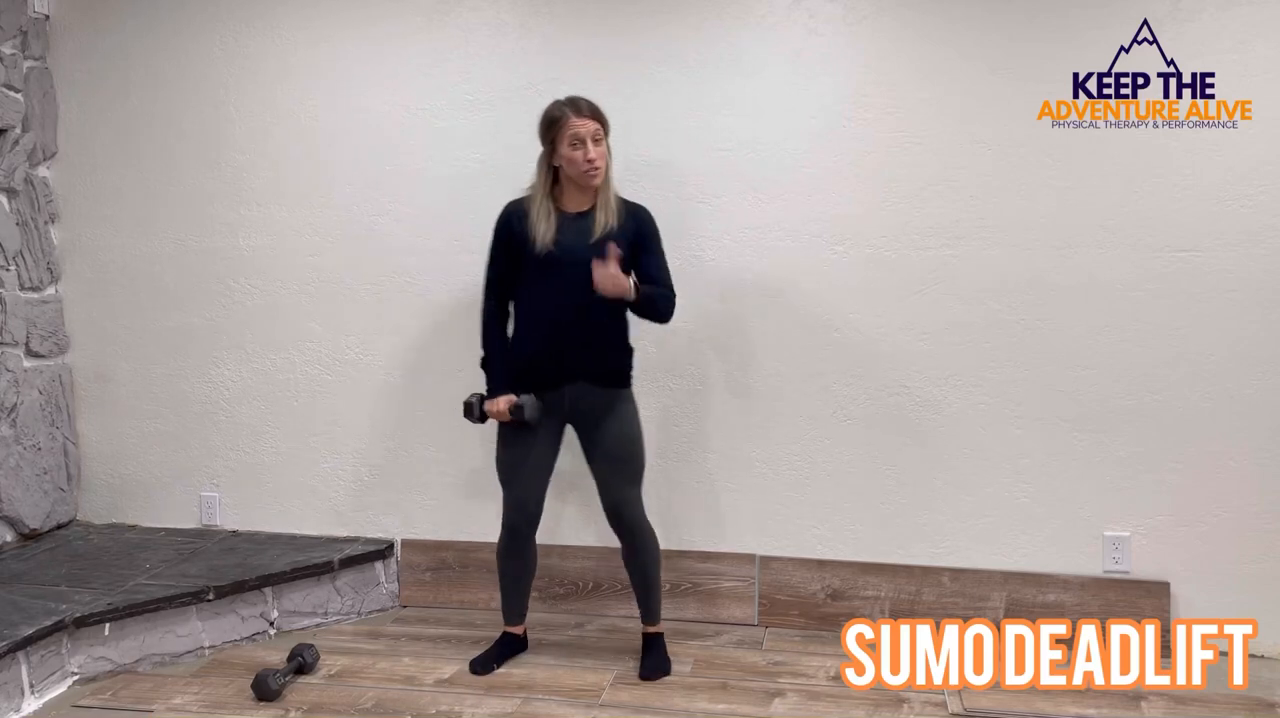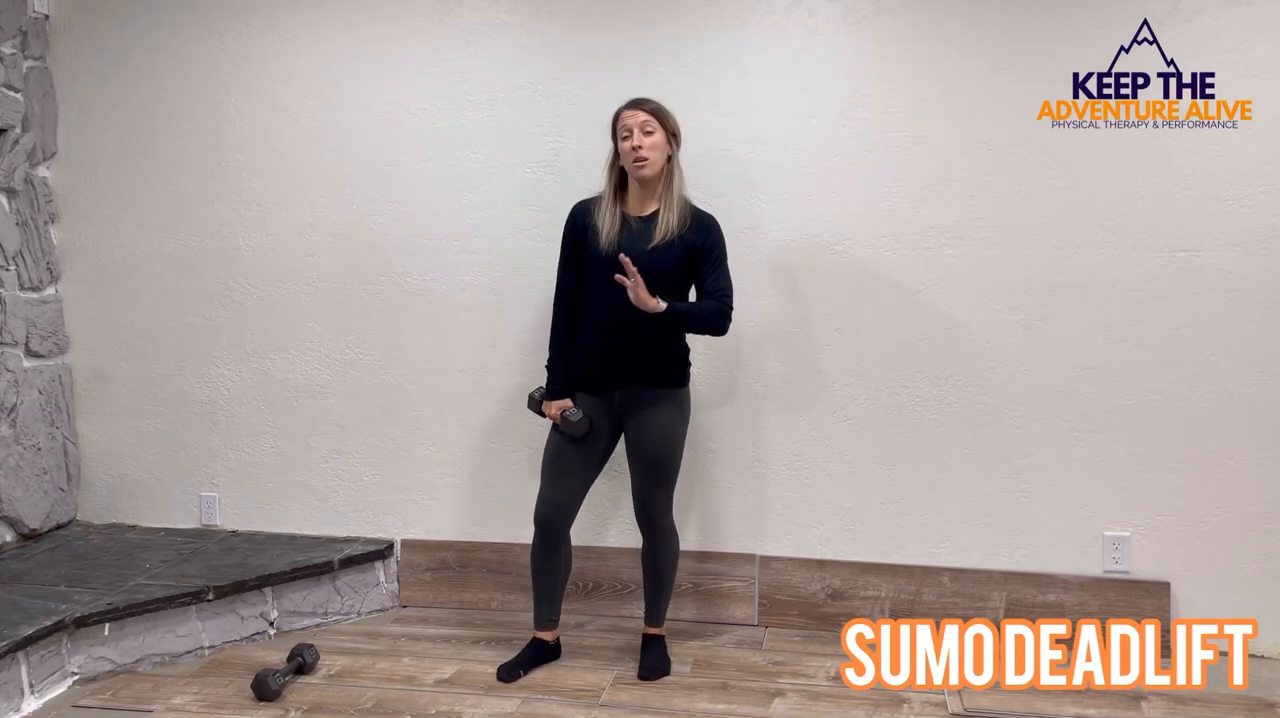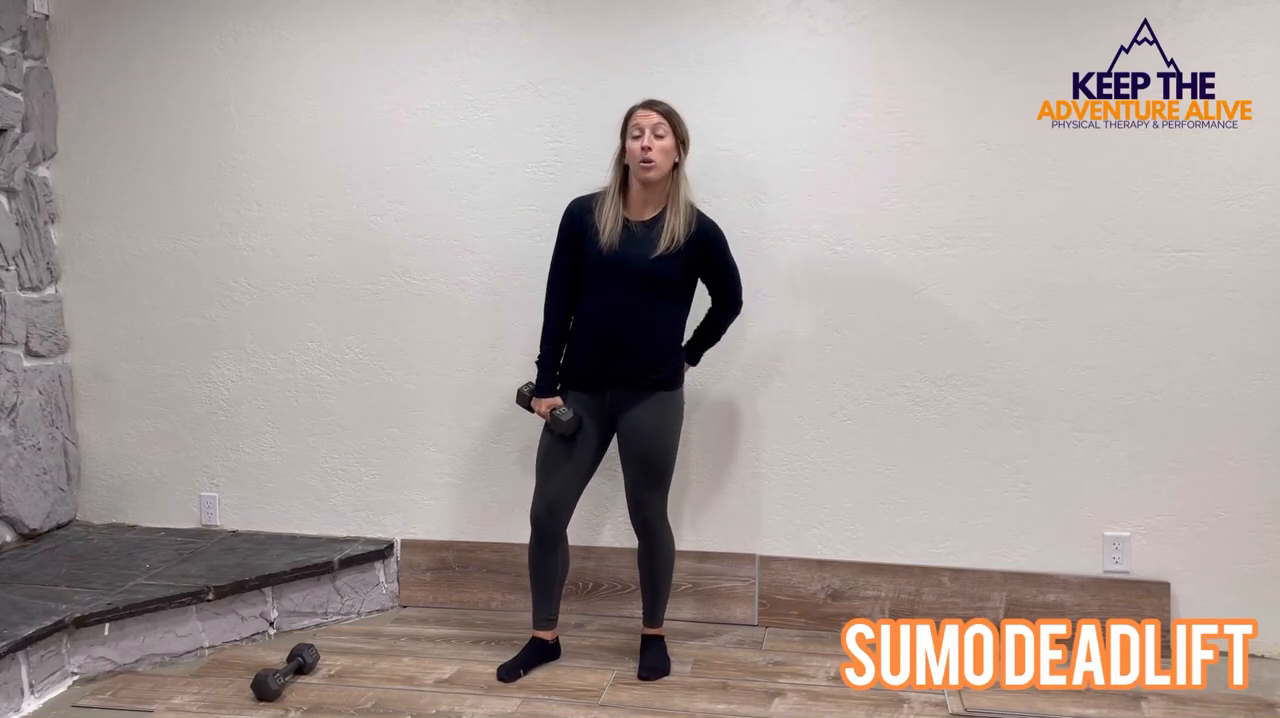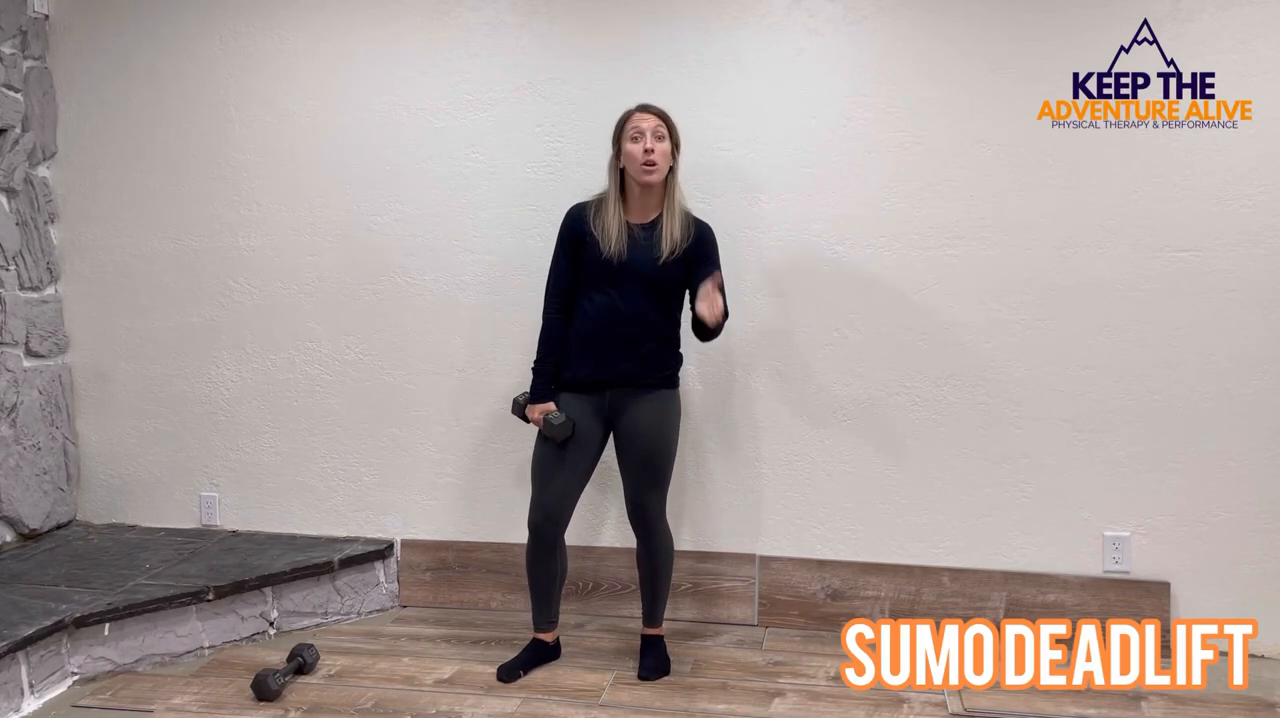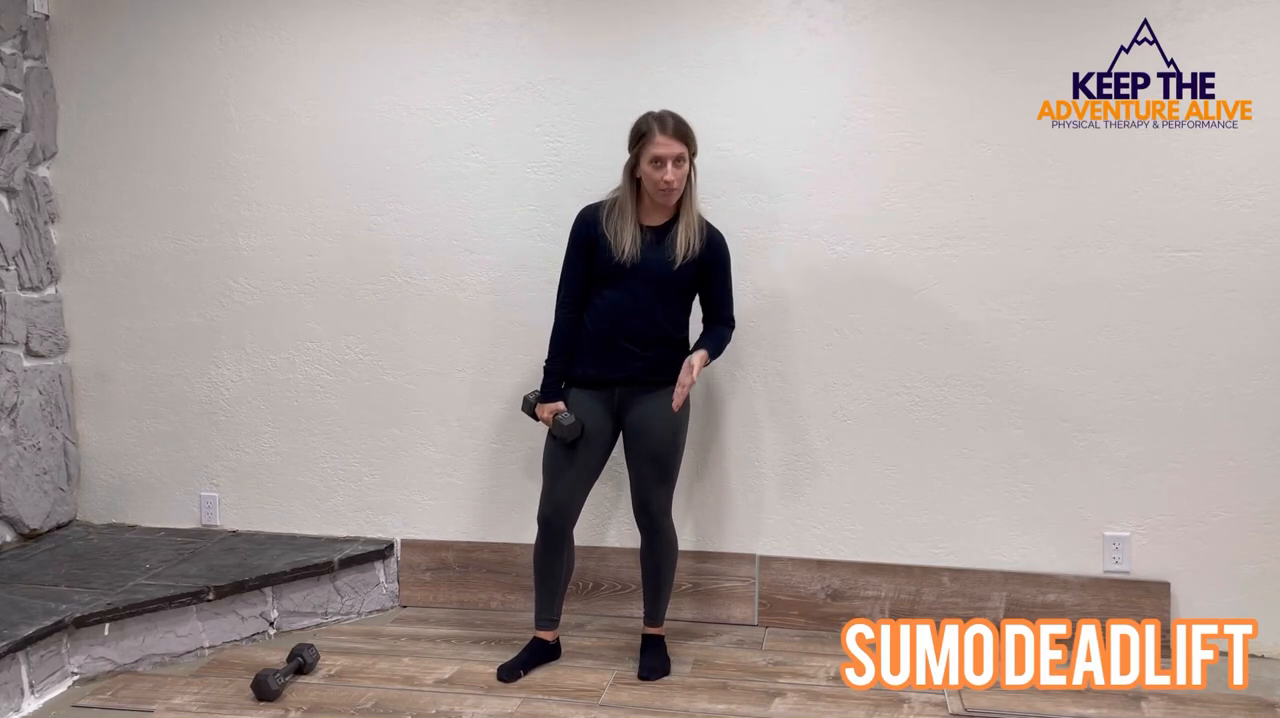
dt=1s
person 1, frame 1
left shoulder: (632, 220)
right shoulder: (519, 219)
left elbow: (663, 305)
right elbow: (495, 306)
left wrist: (626, 289)
right wrist: (495, 384)
left hip: (606, 391)
right hip: (532, 390)
left knee: (627, 516)
right knee: (517, 518)
left ankle: (653, 631)
right ankle: (513, 631)
person 1, frame 2
left shoulder: (697, 227)
right shoulder: (586, 218)
left elbow: (720, 316)
right elbow: (566, 308)
left wrist: (658, 304)
right wrist: (557, 387)
left hip: (660, 393)
right hip: (589, 391)
left knee: (654, 516)
right knee: (551, 514)
left ankle: (654, 635)
right ankle: (545, 637)
person 1, frame 3
left shoulder: (697, 231)
right shoulder: (584, 215)
left elbow: (729, 301)
right elbow: (557, 304)
left wrist: (688, 356)
right wrist: (547, 384)
left hip: (652, 395)
right hip: (581, 390)
left knee: (648, 518)
right knee: (547, 513)
left ankle: (653, 635)
right ankle: (544, 637)
person 1, frame 4
left shoulder: (693, 233)
right shoulder: (583, 221)
left elbow: (705, 326)
right elbow: (556, 309)
left wrist: (711, 312)
right wrist: (541, 390)
left hip: (650, 394)
right hip: (577, 391)
left knee: (648, 519)
right knee: (545, 518)
left ankle: (653, 635)
right ankle: (545, 638)
person 1, frame 5
left shoulder: (706, 240)
right shoulder: (595, 222)
left elbow: (720, 320)
right elbow: (568, 309)
left wrist: (701, 354)
right wrist: (552, 389)
left hip: (657, 394)
right hip: (587, 388)
left knee: (654, 515)
right knee: (554, 514)
left ankle: (654, 634)
right ankle: (545, 637)
